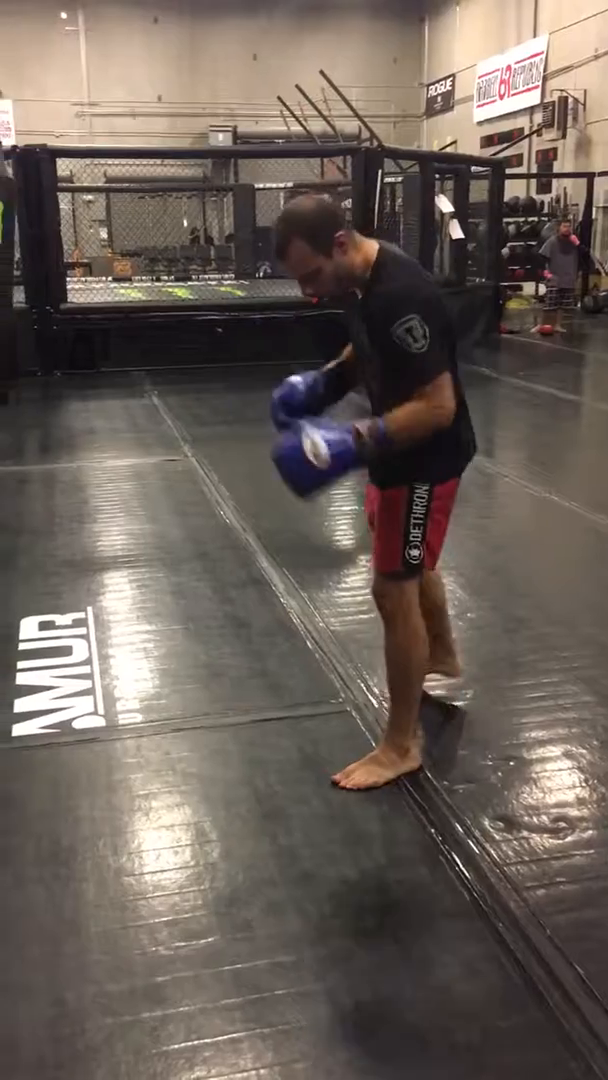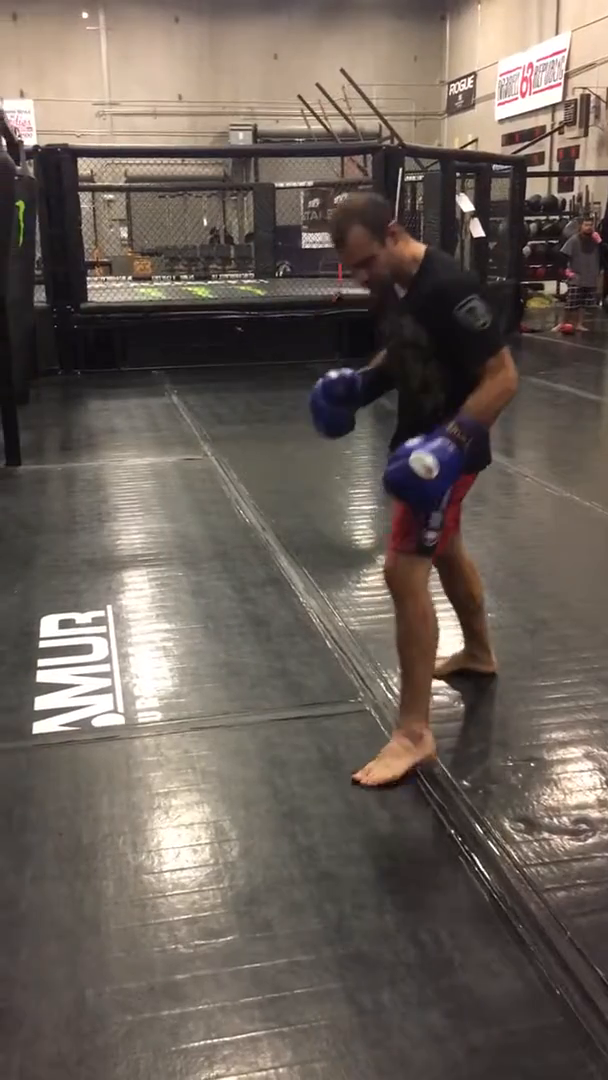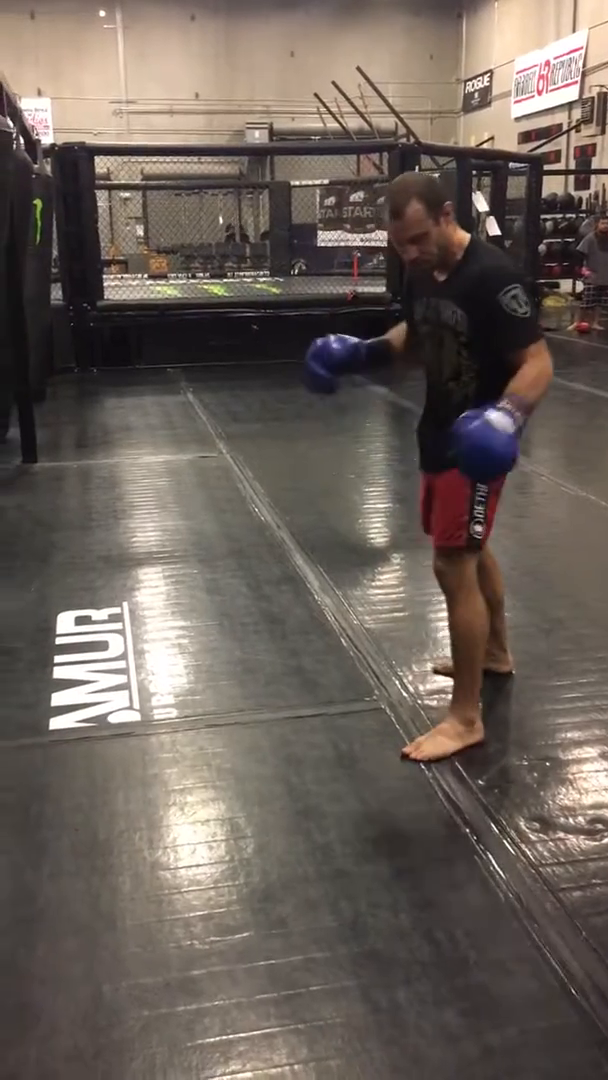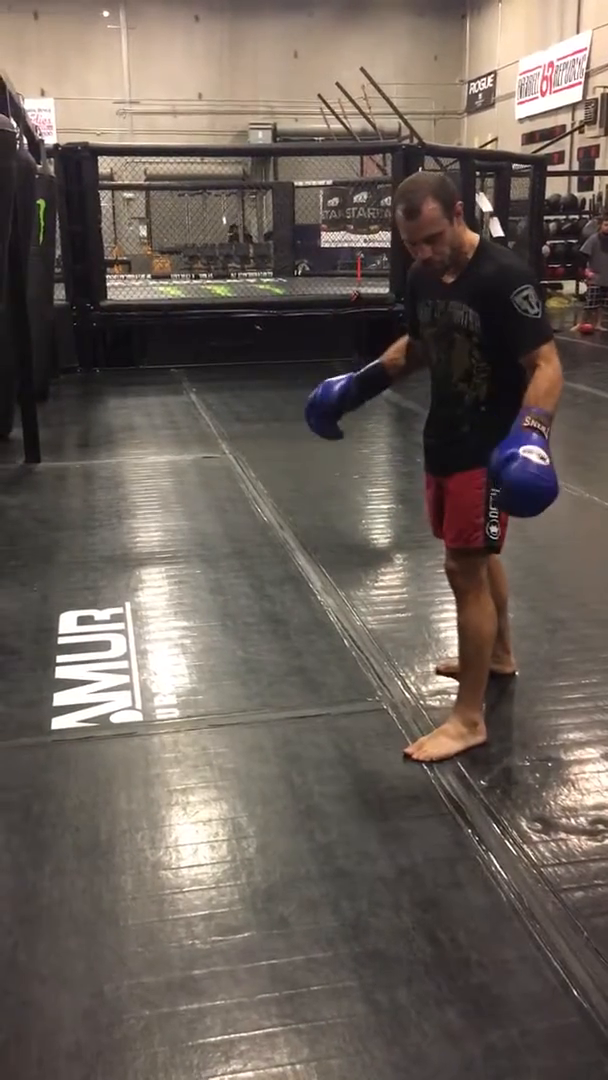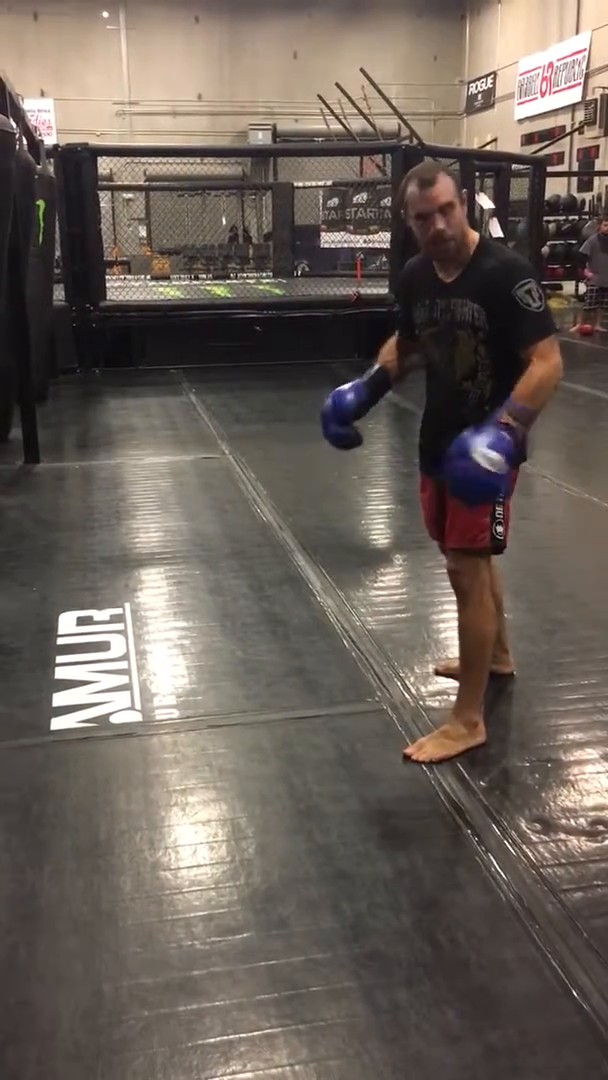
dt=0.4s
person 1, frame 1
left shoulder: (402, 295)
right shoulder: (359, 280)
left elbow: (438, 405)
left wrist: (353, 443)
right wrist: (326, 381)
left hip: (424, 457)
right hip: (397, 449)
left knee: (392, 589)
right knee: (413, 560)
left ankle: (402, 744)
right ankle: (440, 653)
person 1, frame 2
left shoulder: (451, 287)
right shoulder: (390, 286)
left elbow: (503, 377)
left wrist: (449, 442)
right wrist: (358, 385)
left hip: (446, 452)
right hip: (418, 439)
left knee: (404, 570)
right knee: (444, 549)
left ankle: (413, 731)
right ankle: (479, 651)
person 1, frame 3
left shoulder: (493, 276)
right shoulder: (420, 272)
left elbow: (536, 361)
left wrist: (505, 415)
right wrist: (363, 352)
left hip: (475, 443)
right hip: (439, 435)
left knee: (454, 565)
right knee: (472, 551)
left ankle: (466, 718)
right ankle: (496, 651)
person 1, frame 4
left shoulder: (504, 277)
right shoulder: (421, 275)
left elbow: (546, 365)
left wrist: (531, 431)
right wrist: (360, 384)
left hip: (488, 447)
right hip: (443, 439)
left knee: (464, 567)
right knee: (476, 553)
left ankle: (469, 718)
right ankle: (499, 652)
person 1, frame 5
left shoulder: (506, 272)
right shoulder: (414, 274)
left elbow: (547, 363)
left wrist: (503, 429)
right wrist: (367, 388)
left hip: (483, 445)
right hip: (439, 442)
left knee: (466, 567)
right knee: (469, 555)
left ankle: (468, 719)
right ankle: (497, 654)
